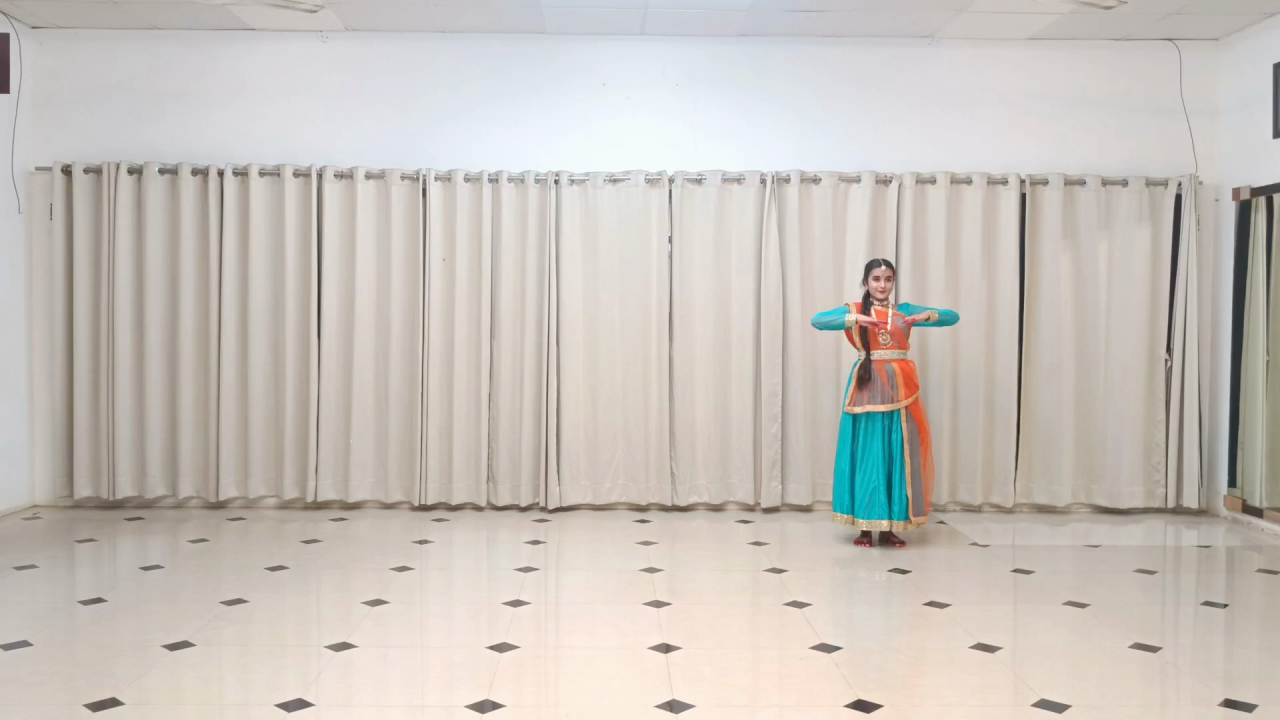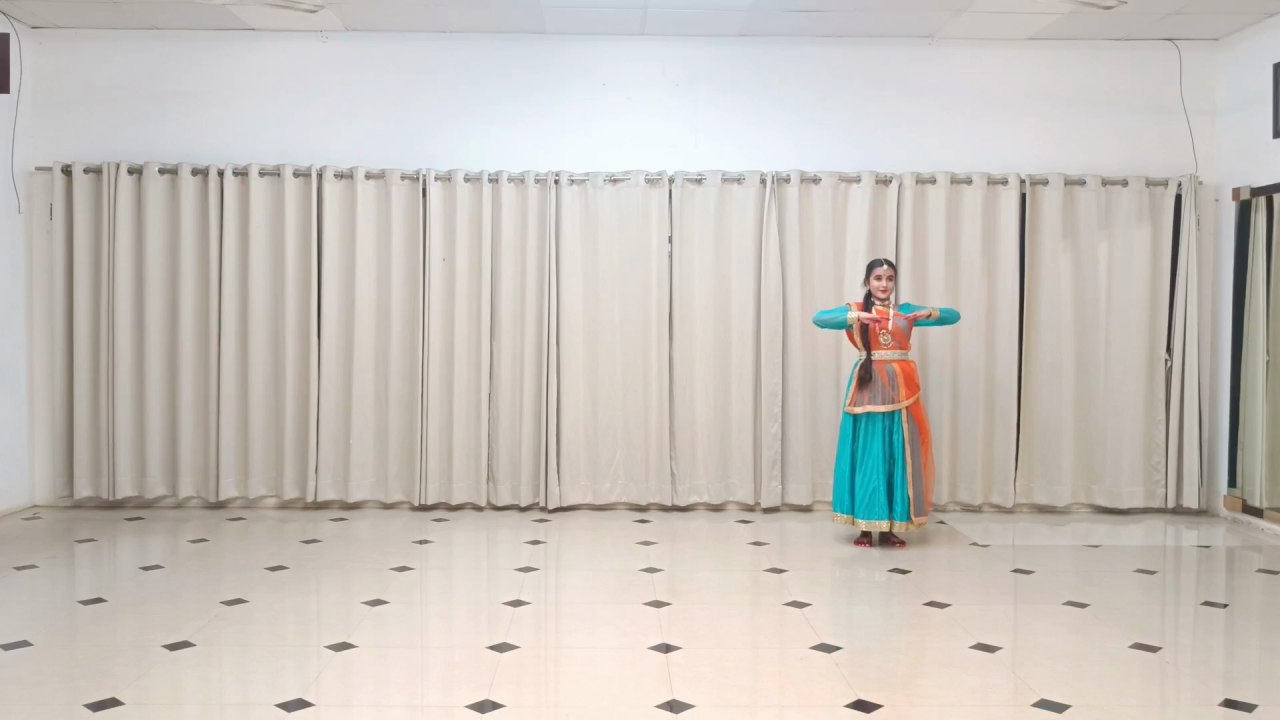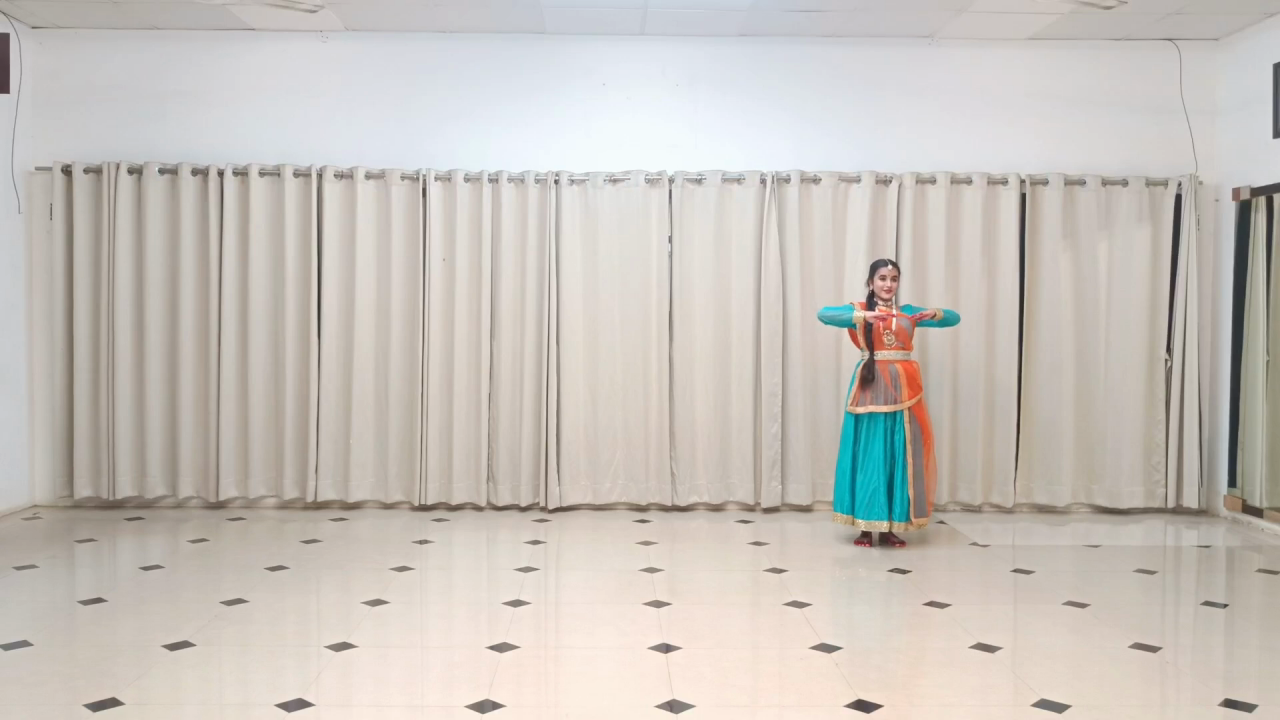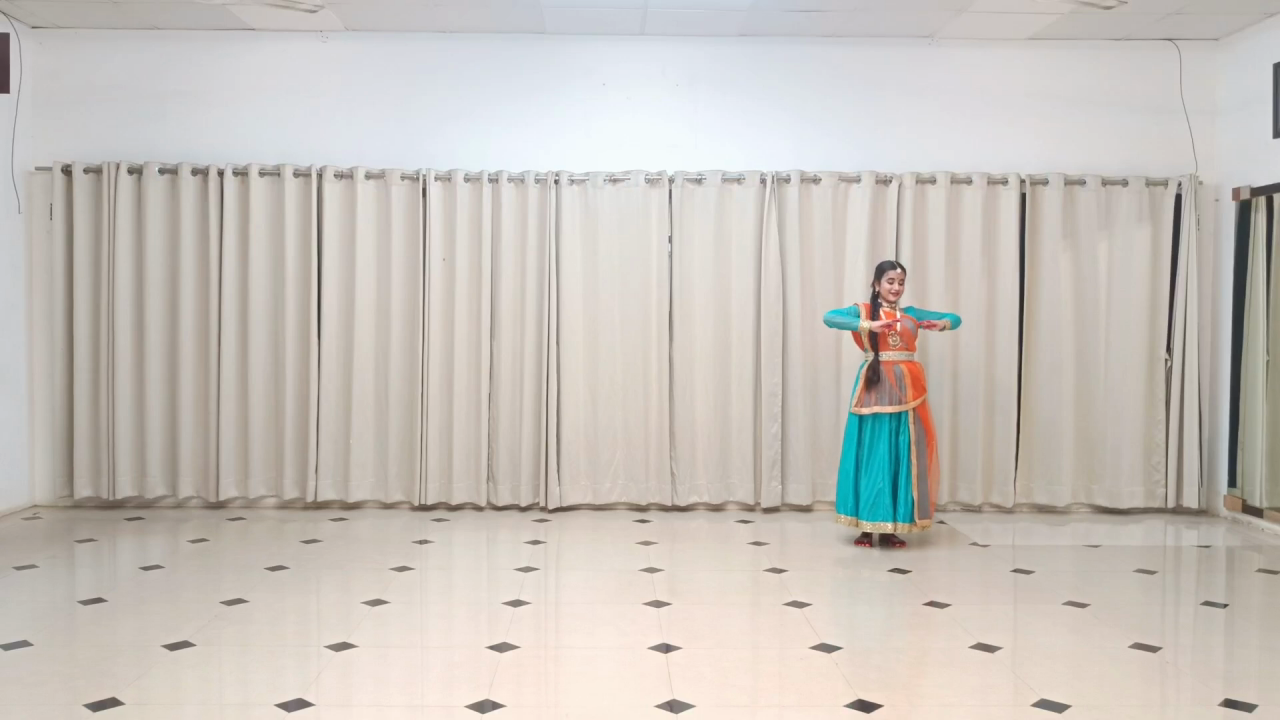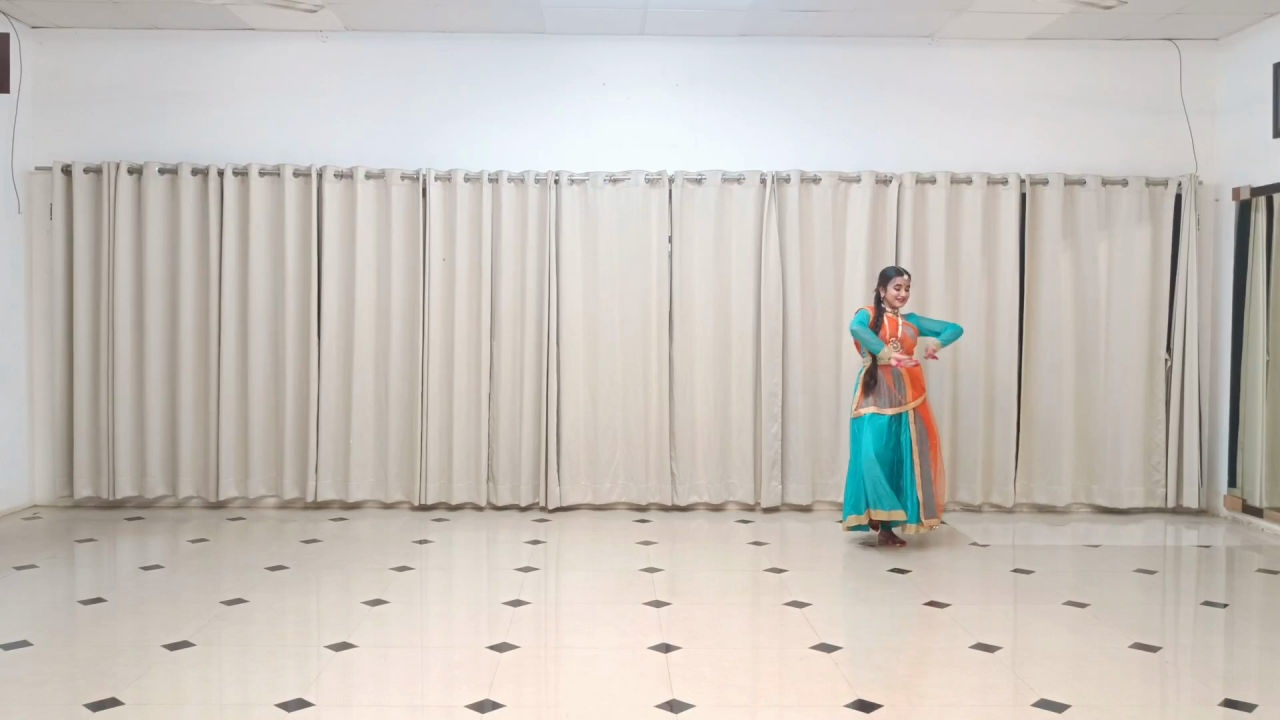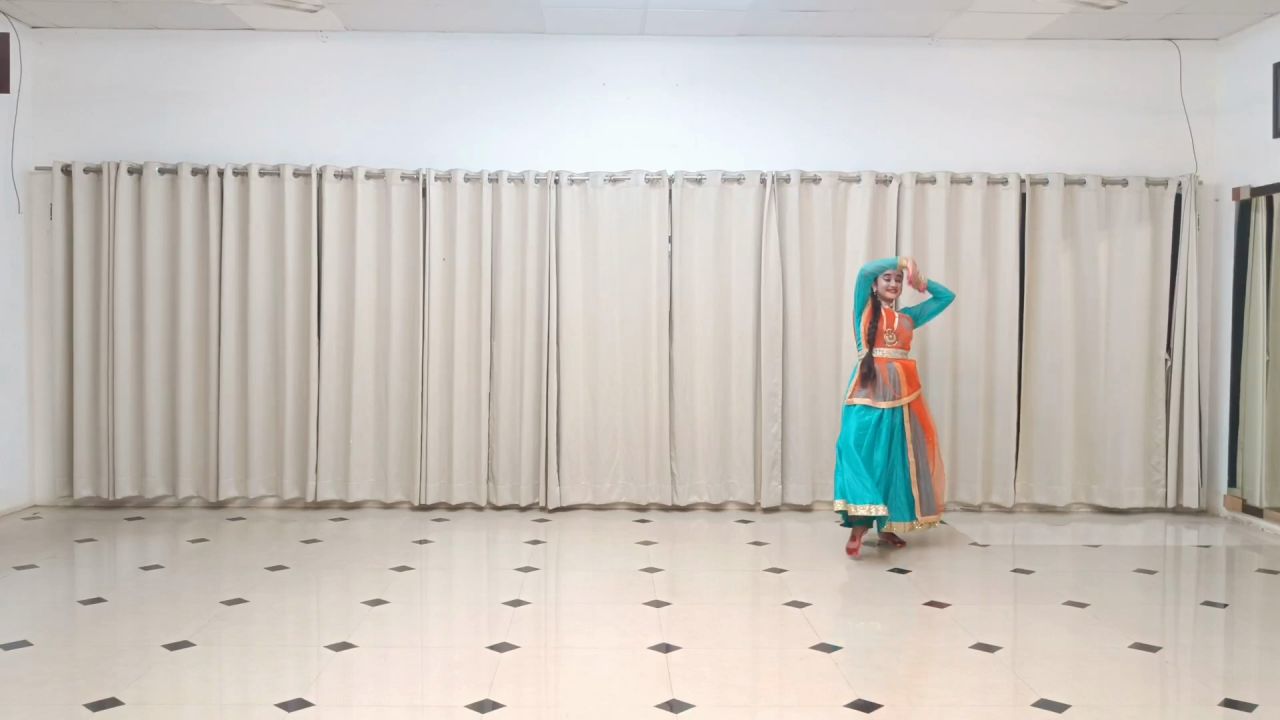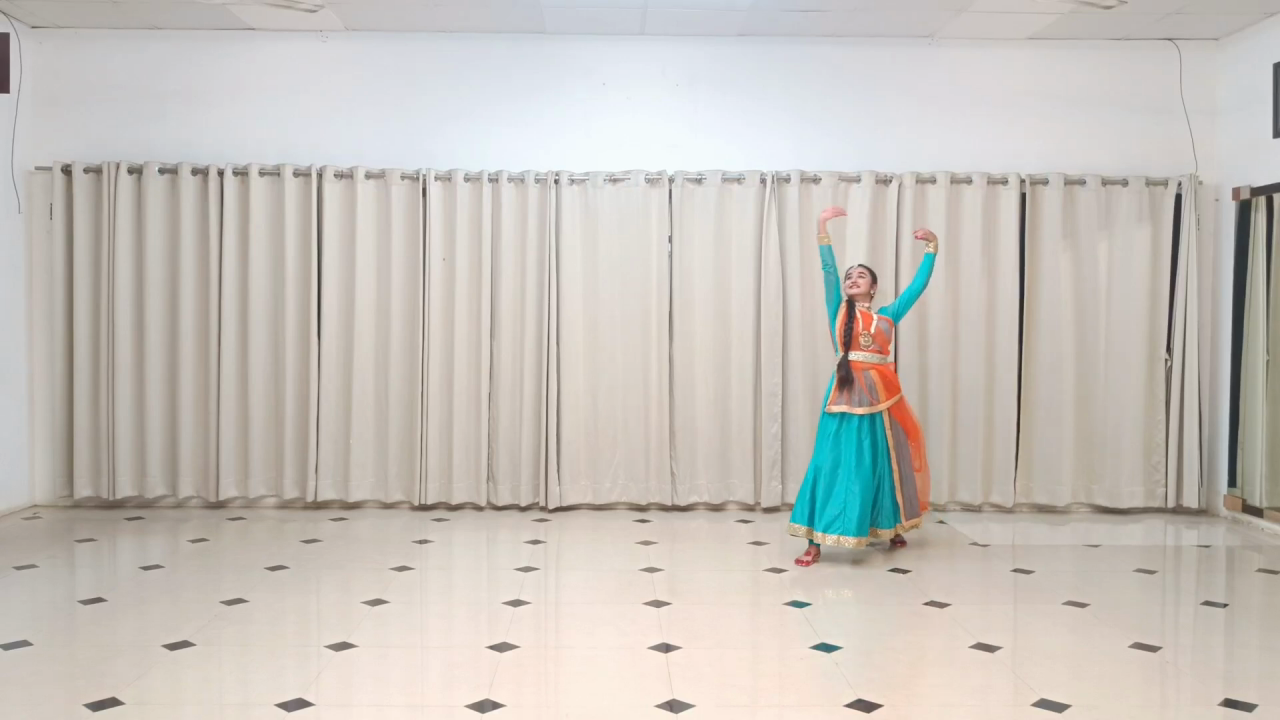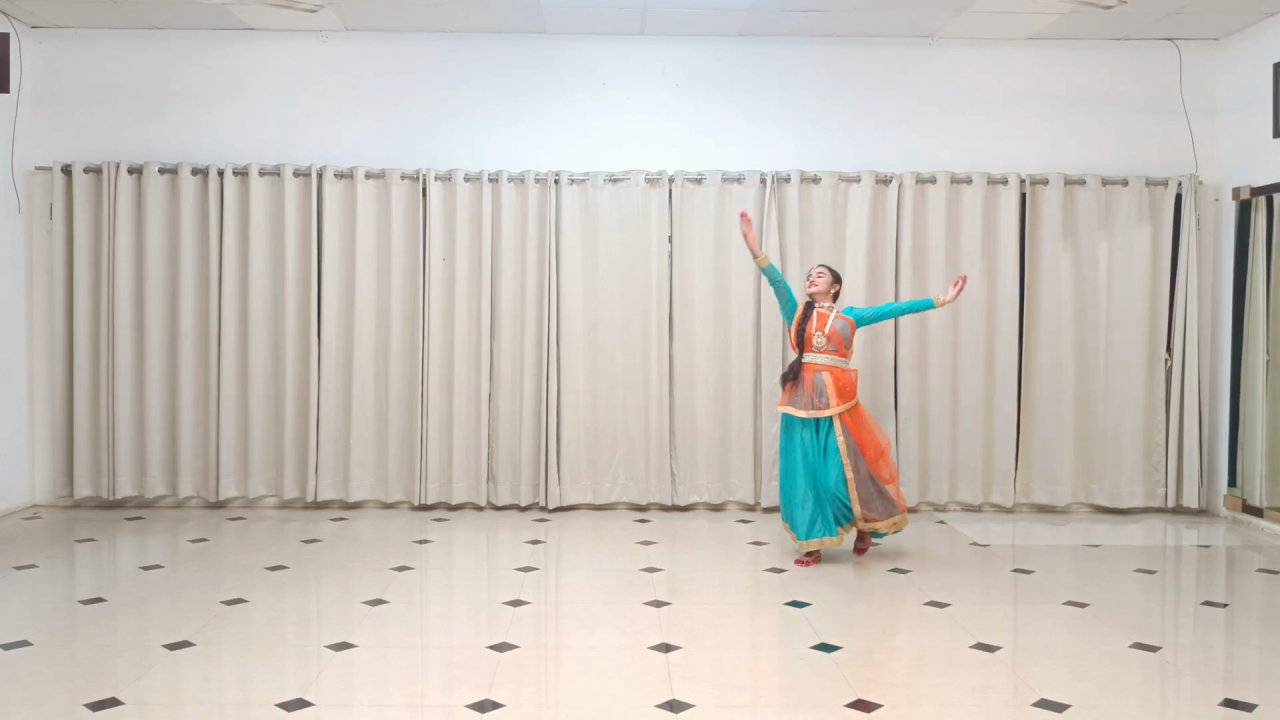
dt=0.3s
person 1, frame 1
left shoulder: (906, 310)
right shoulder: (854, 311)
left elbow: (952, 317)
right elbow: (818, 320)
left wrist: (927, 316)
right wrist: (856, 319)
left hip: (900, 388)
right hip: (867, 388)
left knee: (898, 453)
right knee: (867, 452)
left ankle: (890, 526)
right ankle: (865, 525)
person 1, frame 2
left shoulder: (906, 311)
right shoulder: (856, 310)
left elbow: (954, 315)
right elbow: (819, 318)
left wrist: (929, 313)
right wrist: (857, 316)
left hip: (901, 387)
right hip: (868, 387)
left knee: (899, 454)
right knee: (867, 453)
left ankle: (890, 526)
right ankle: (865, 525)
person 1, frame 3
left shoulder: (909, 312)
right shoulder: (859, 310)
left elbow: (954, 318)
right elbow: (824, 314)
left wrist: (933, 314)
right wrist: (865, 316)
left hip: (904, 388)
right hip: (871, 388)
left knee: (901, 455)
right knee: (869, 453)
left ankle: (891, 527)
right ankle: (866, 526)
person 1, frame 4
left shoulder: (912, 314)
right shoulder: (863, 311)
left elbow: (955, 319)
right elbow: (830, 318)
left wrist: (942, 323)
right wrist: (869, 325)
left hip: (907, 390)
right hip: (875, 389)
left knee: (903, 456)
right knee: (872, 455)
left ankle: (891, 527)
right ankle: (866, 527)
person 1, frame 5
left shoulder: (912, 322)
right shoulder: (867, 316)
left elbow: (955, 329)
right elbow: (859, 329)
left wrist: (936, 342)
right wrist: (890, 354)
left hip: (906, 395)
right hip: (874, 393)
left knee: (904, 457)
right knee: (870, 455)
left ankle: (887, 527)
right ankle: (875, 517)
person 1, frame 6
left shoulder: (909, 316)
right shoulder: (864, 308)
left elbow: (948, 297)
right elbow: (865, 271)
left wrist: (922, 282)
right wrist: (902, 261)
left hip: (902, 391)
right hip: (868, 388)
left knee: (898, 456)
right knee: (853, 446)
left ankle: (889, 526)
right ankle: (859, 524)
person 1, frame 7
left shoulder: (888, 317)
right shoulder: (839, 310)
left elbow: (916, 288)
right elbow: (830, 269)
left wrist: (931, 250)
right wrist: (823, 228)
left hip: (881, 395)
right hip: (845, 395)
left knee: (887, 461)
right knee: (833, 464)
left ankle: (893, 527)
right ankle: (816, 541)
person 1, frame 8
left shoulder: (850, 316)
right shoulder: (797, 313)
left elbow: (893, 309)
right elbow: (776, 281)
left wrist: (940, 301)
right wrist: (755, 248)
left hip: (838, 401)
right hip: (803, 399)
left knee: (842, 470)
right knee: (804, 470)
left ankle: (865, 524)
right ankle: (812, 542)
